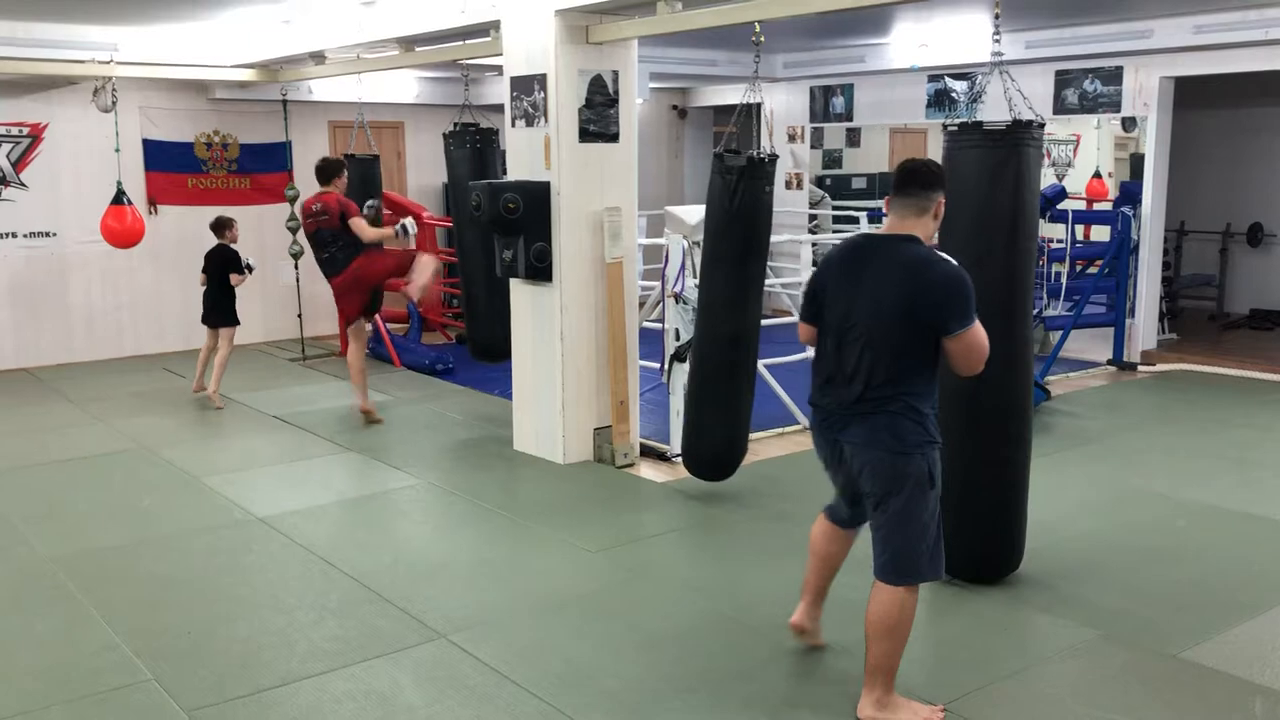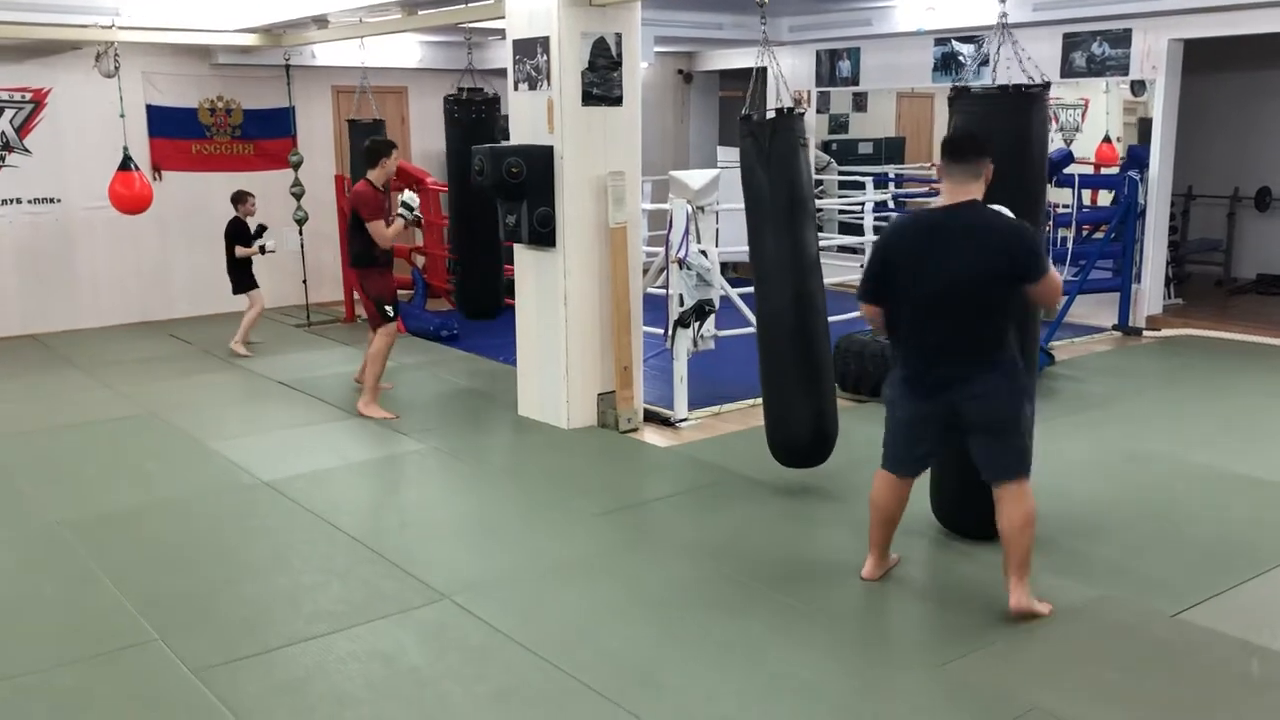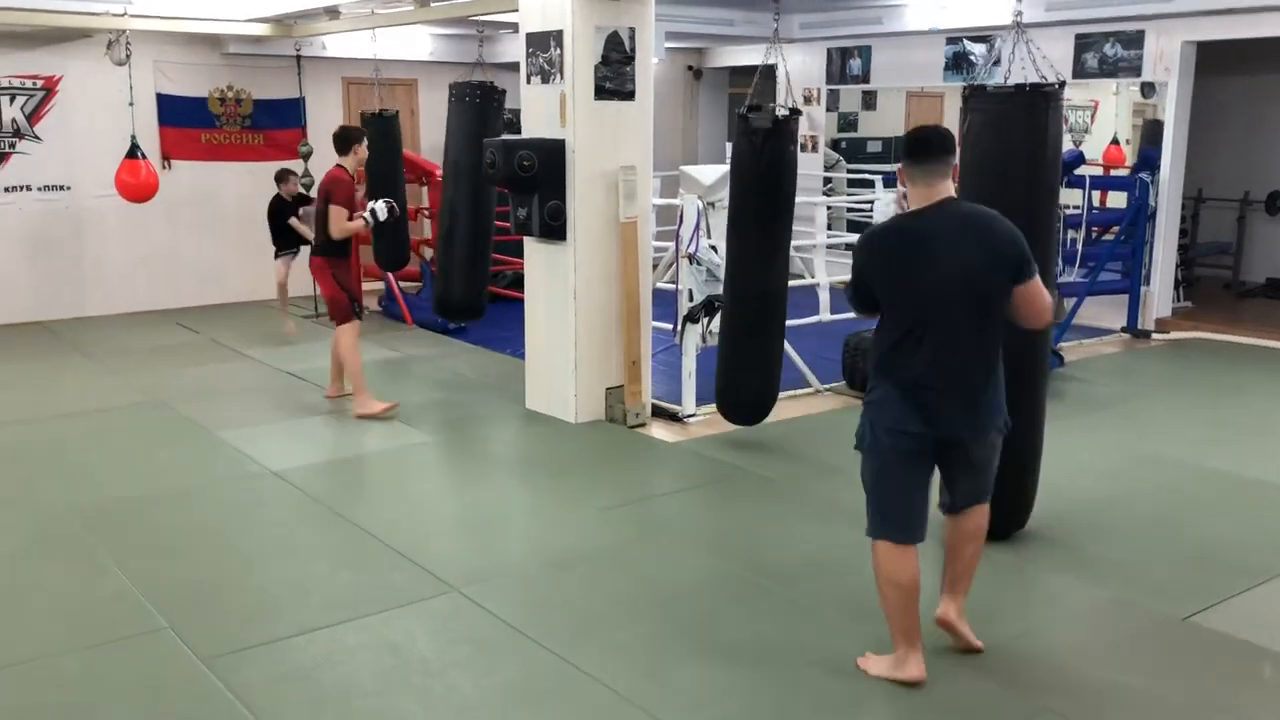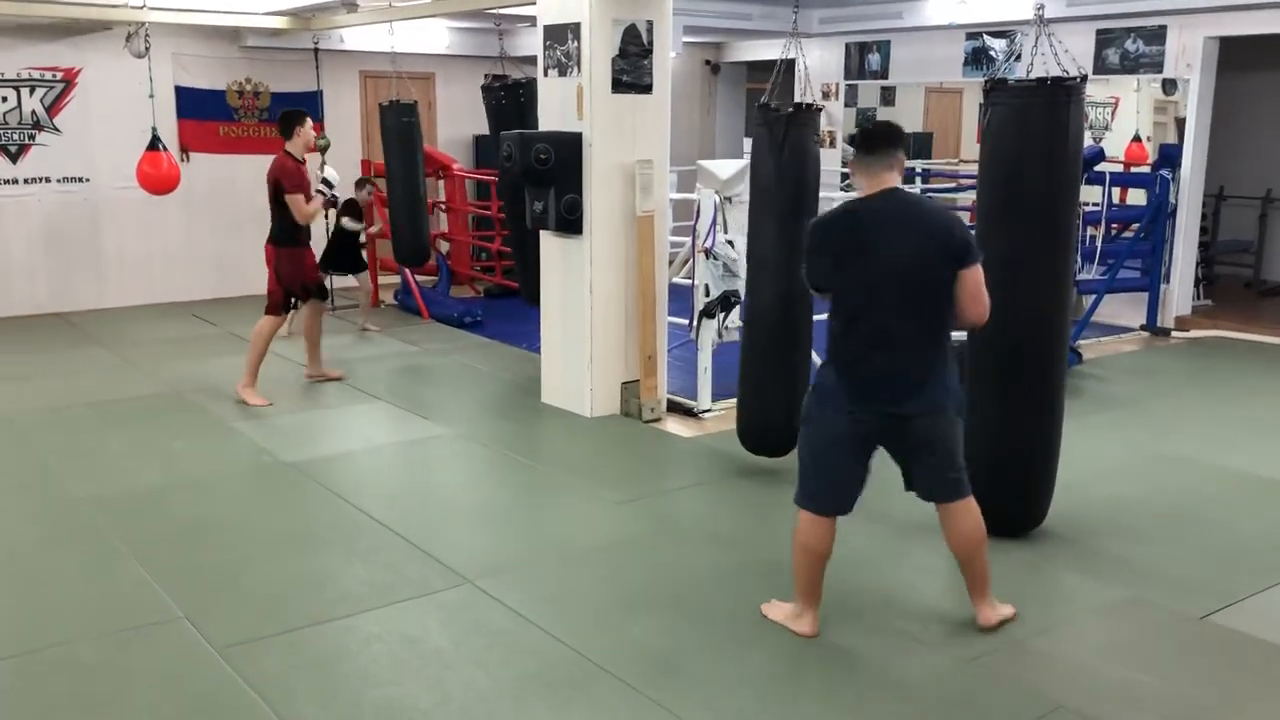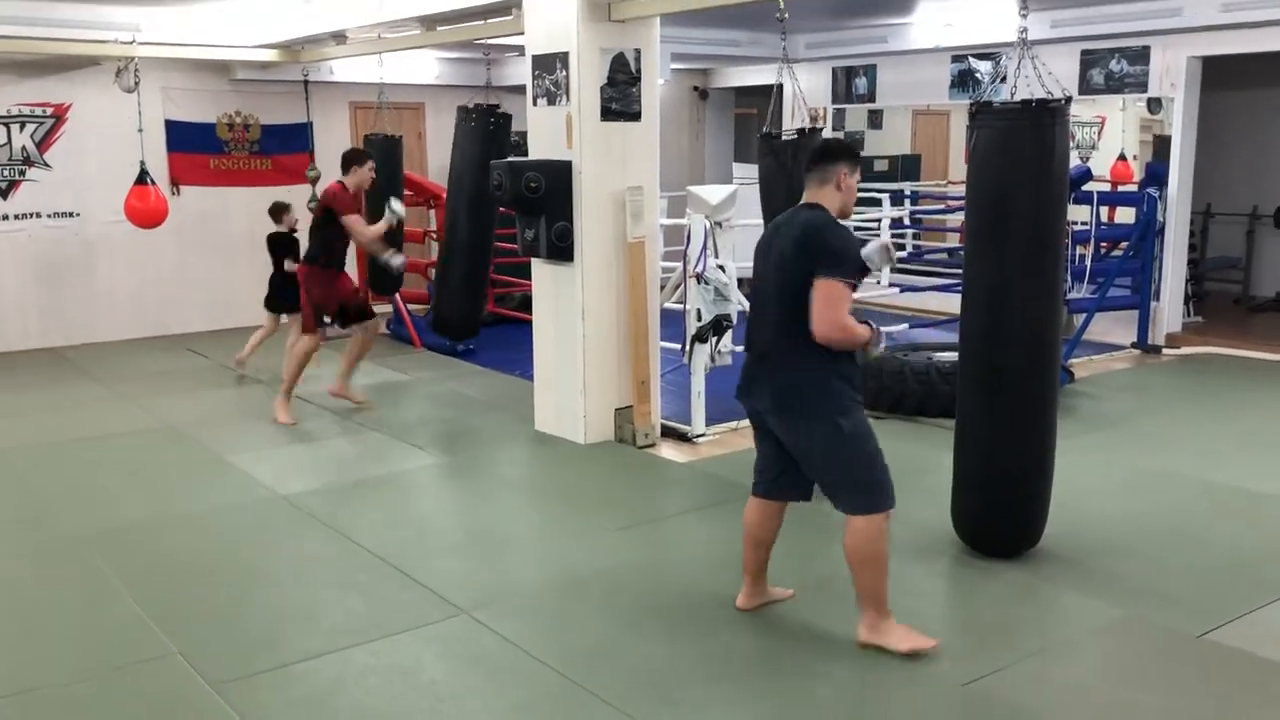
dt=1s
person 1, frame 1
left shoulder: (837, 259)
right shoulder: (942, 276)
left elbow: (807, 335)
right elbow: (971, 361)
left hip: (831, 424)
right hip: (896, 437)
left knee: (845, 511)
right knee: (900, 571)
left ankle: (808, 610)
person 1, frame 2
left shoulder: (897, 235)
right shoulder: (1011, 236)
left elbow: (871, 313)
right elbow: (1050, 297)
left hip: (917, 381)
right hip: (990, 381)
left knee: (896, 468)
right knee: (1012, 481)
left ankle: (876, 559)
right ankle: (1019, 590)
person 1, frame 3
left shoulder: (879, 243)
right shoulder: (998, 232)
left elbow: (863, 307)
right elbow: (1038, 317)
left hip: (899, 409)
right hip: (978, 405)
left knee: (892, 532)
right knee: (969, 502)
left ankle: (906, 655)
right ankle: (953, 602)
person 1, frame 4
left shoulder: (828, 229)
right shoulder: (946, 225)
right elbow: (976, 312)
left hip: (847, 392)
right hip: (927, 391)
left knee: (817, 502)
right knee: (953, 495)
left ankle: (803, 610)
right ankle: (985, 603)
person 1, frame 5
left shoulder: (777, 231)
right shoulder: (832, 238)
right elbow: (828, 326)
left wrist: (862, 265)
right wrist: (868, 335)
left hip: (763, 386)
right hip: (814, 394)
left knee: (770, 487)
right knee: (870, 501)
left ankle: (753, 589)
right ankle: (876, 622)
person 2, frame 1
left shoulder: (307, 207)
right shoulder: (341, 202)
right elbow: (367, 236)
left wrist: (361, 215)
right wrist: (400, 230)
left hip: (338, 279)
right hip: (361, 265)
left knee: (356, 339)
right knee: (427, 260)
left ankle: (364, 402)
right ankle: (417, 288)
person 2, frame 2
left shoulder: (382, 189)
right shoulder: (363, 194)
right elbow: (386, 240)
left wrist: (406, 216)
right wrist: (405, 212)
left hip: (381, 267)
right hip: (366, 271)
left knee: (384, 325)
right knee: (387, 328)
left ankle: (365, 373)
right ankle: (367, 400)
person 2, frame 3
left shoulder: (334, 176)
right shoulder: (341, 181)
right elbow: (337, 231)
left wrist: (376, 213)
right wrist: (369, 217)
left hip: (336, 260)
right hip: (330, 261)
left knee: (346, 321)
right knee: (349, 324)
left ankle: (336, 384)
right ankle: (362, 400)
person 2, frame 4
left shoulder: (299, 162)
right shoulder: (284, 166)
right elbow: (303, 215)
left wrist: (321, 195)
right wrist: (324, 188)
left hip: (300, 246)
right hip: (284, 250)
left knee: (316, 301)
right knee: (275, 315)
left ankle: (315, 365)
right ankle: (247, 384)
person 2, frame 5
left shoulder: (352, 198)
right shoulder: (337, 195)
left elbow: (362, 238)
right elbow: (364, 235)
left wrist: (385, 254)
right wrist: (391, 217)
left hip: (336, 273)
right hip: (317, 272)
left knee: (368, 325)
right knee: (311, 338)
left ankle: (342, 383)
right ankle: (282, 399)
